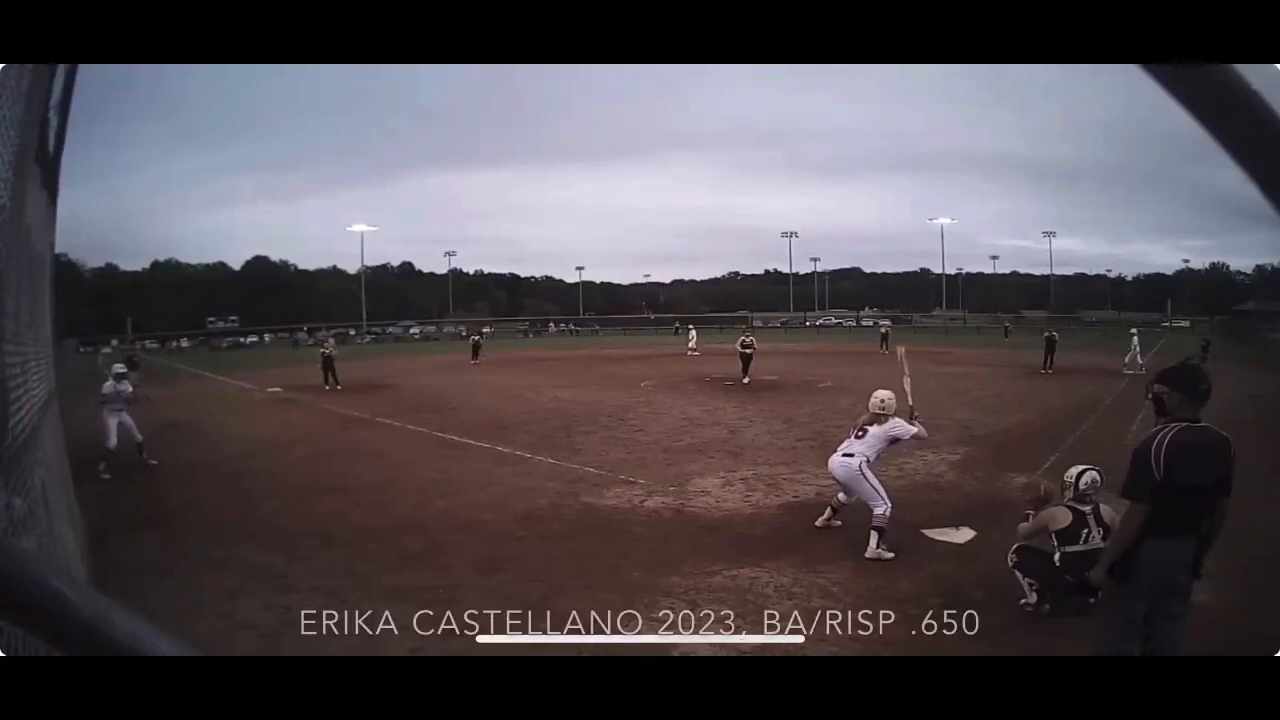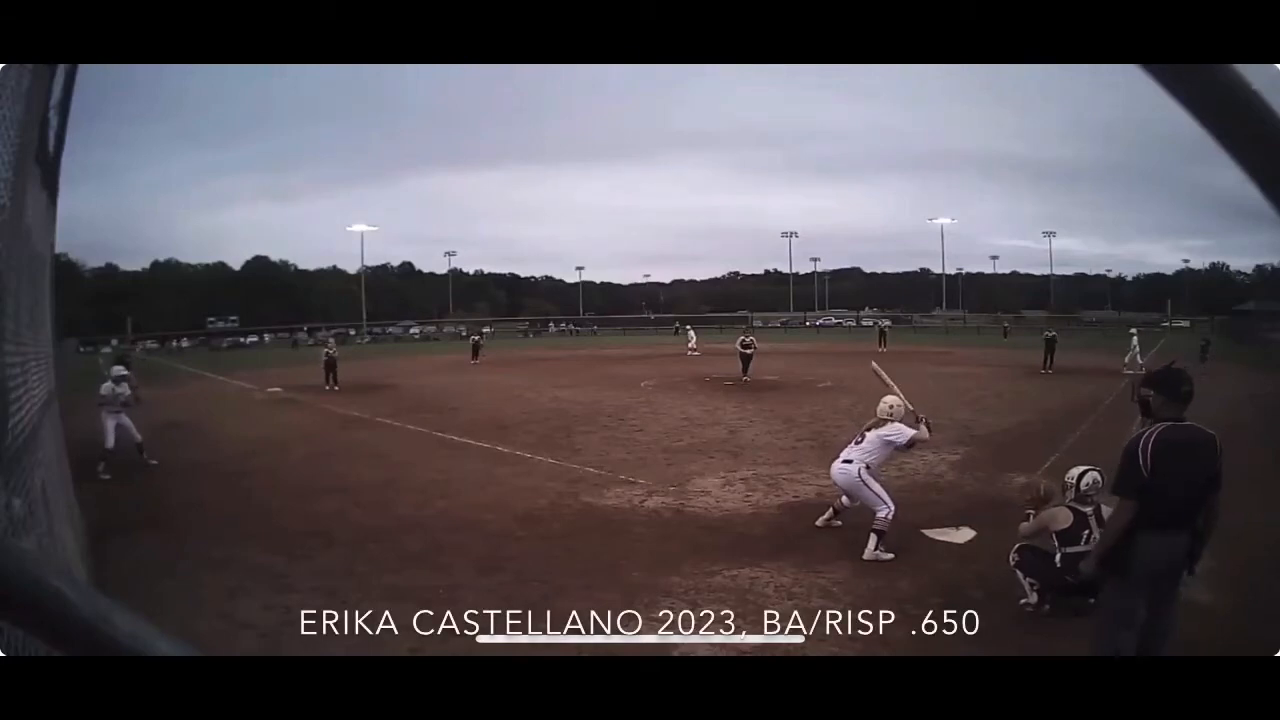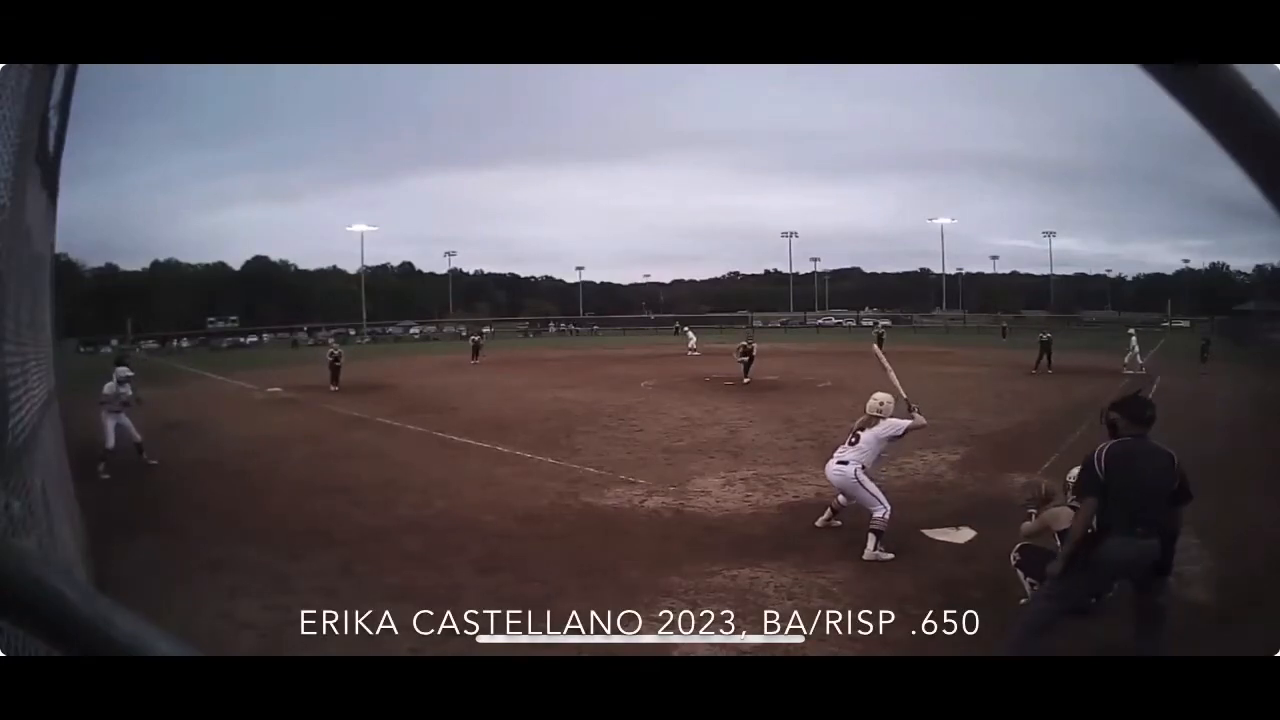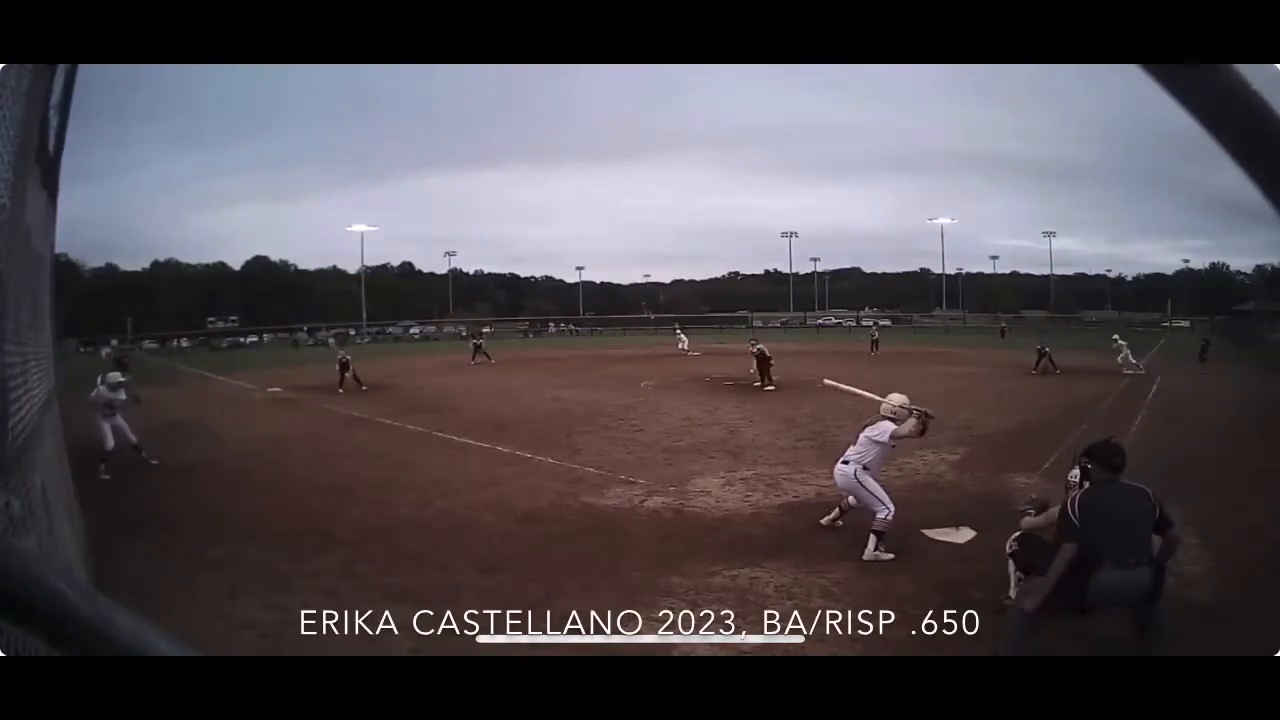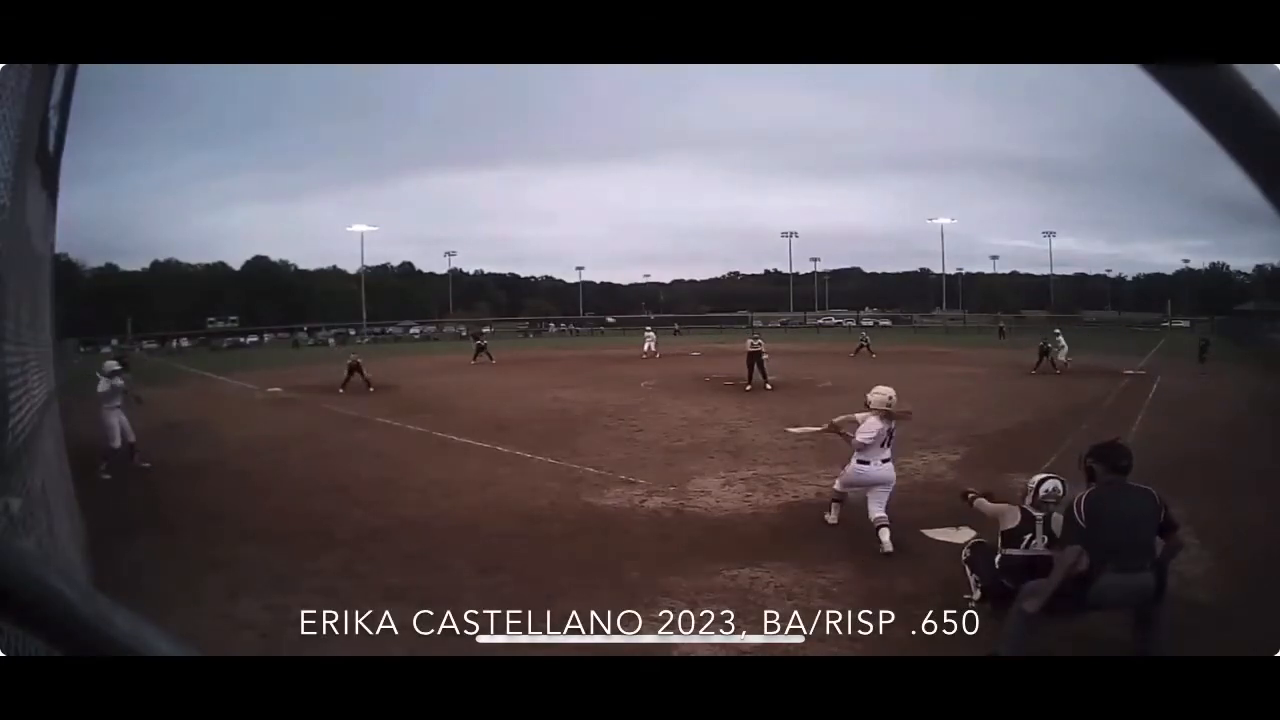
dt=0.7s
person 1, frame 1
left shoulder: (1157, 444)
right shoulder: (1222, 444)
left elbow: (1137, 516)
right elbow: (1219, 511)
left wrist: (1104, 564)
right wrist: (1199, 553)
left hip: (1144, 554)
right hip: (1185, 554)
left knee: (1120, 636)
right knee: (1166, 636)
person 1, frame 2
left shoulder: (1145, 443)
right shoulder: (1209, 442)
left elbow: (1125, 512)
right elbow: (1212, 506)
left wrist: (1094, 558)
right wrist: (1196, 548)
left hip: (1140, 546)
right hip: (1180, 546)
left knee: (1117, 627)
right knee: (1160, 615)
person 1, frame 3
left shoulder: (1104, 454)
right shoulder: (1169, 460)
left elbow: (1086, 512)
right elbow: (1175, 516)
left wrist: (1062, 558)
right wrist: (1165, 550)
left hip: (1109, 546)
right hip: (1152, 548)
left knee: (1052, 599)
right knee: (1151, 604)
left ankle: (1019, 648)
person 1, frame 4
left shoulder: (1078, 500)
right shoulder: (1145, 495)
left elbow: (1067, 554)
right elbow: (1171, 539)
left wrist: (1038, 596)
left hip: (1100, 584)
right hip: (1143, 583)
left knee: (1028, 594)
left ankle: (1011, 652)
right ankle: (1151, 649)
person 1, frame 5
left shoulder: (1084, 502)
right shoulder: (1150, 497)
left elbow: (1071, 557)
right elbow: (1175, 542)
left wrist: (1040, 598)
left hip: (1102, 588)
right hip: (1147, 587)
left knee: (1029, 595)
left ankle: (1008, 652)
right ankle: (1150, 649)
